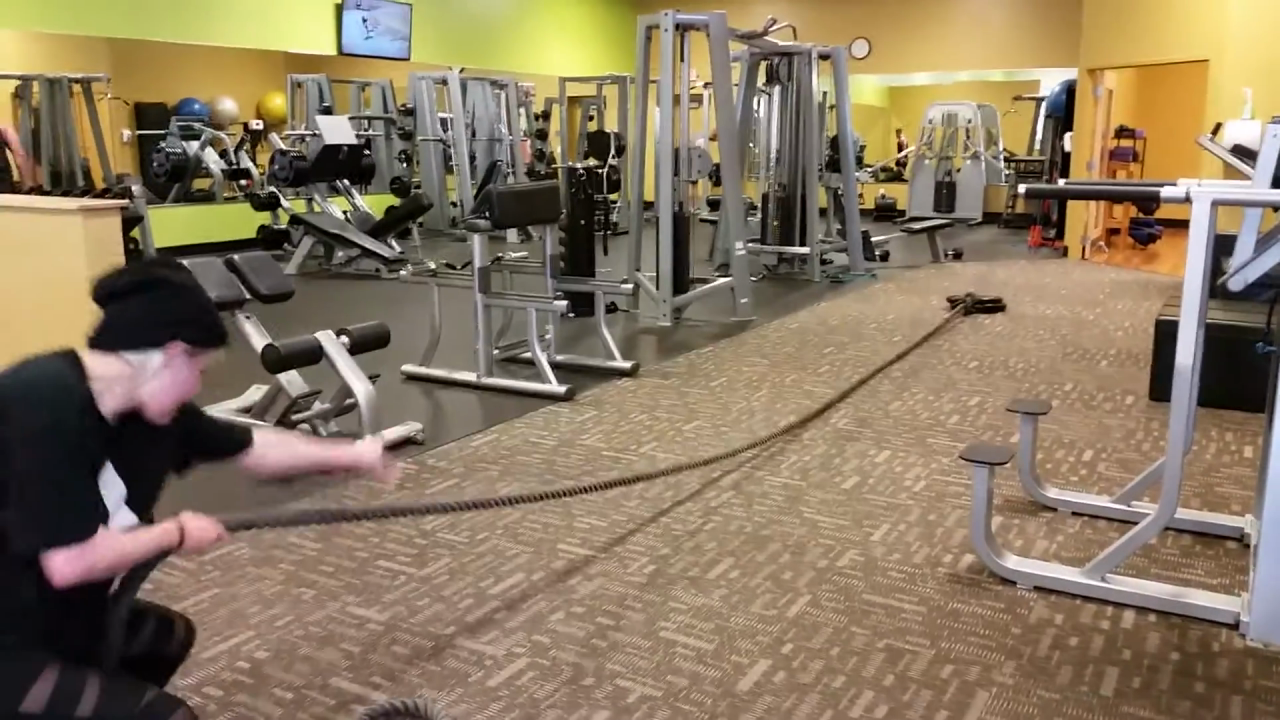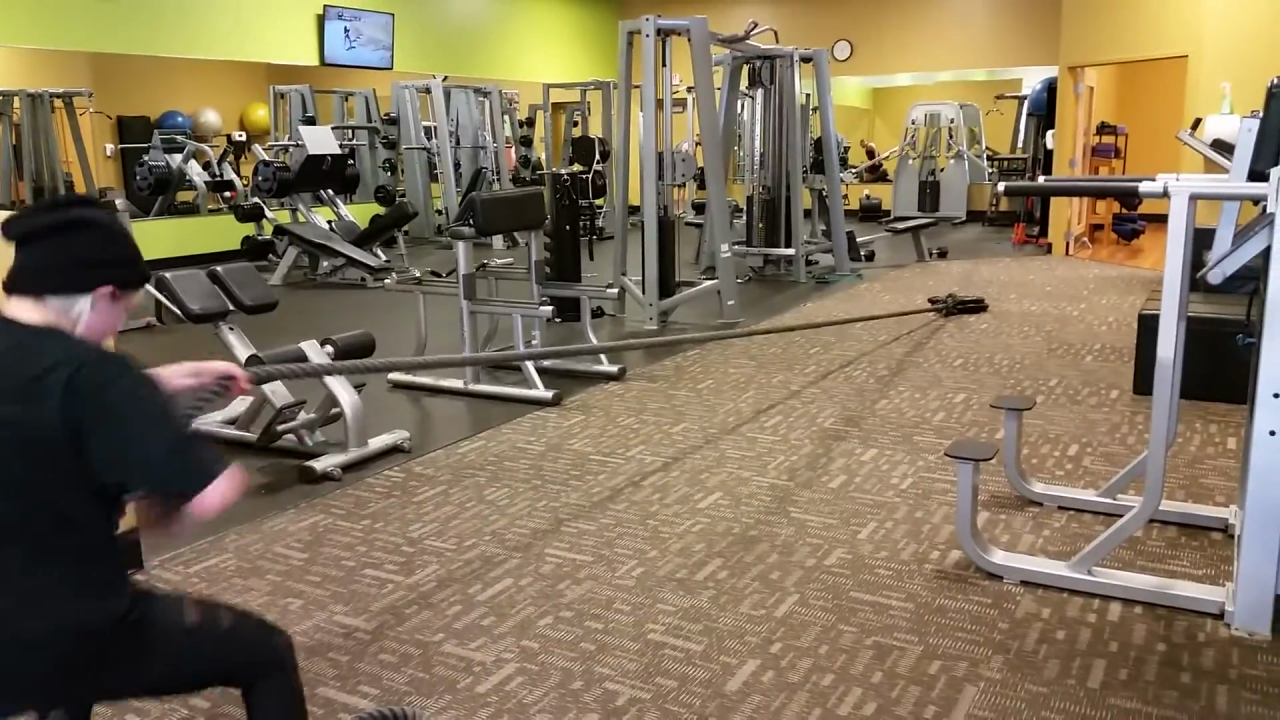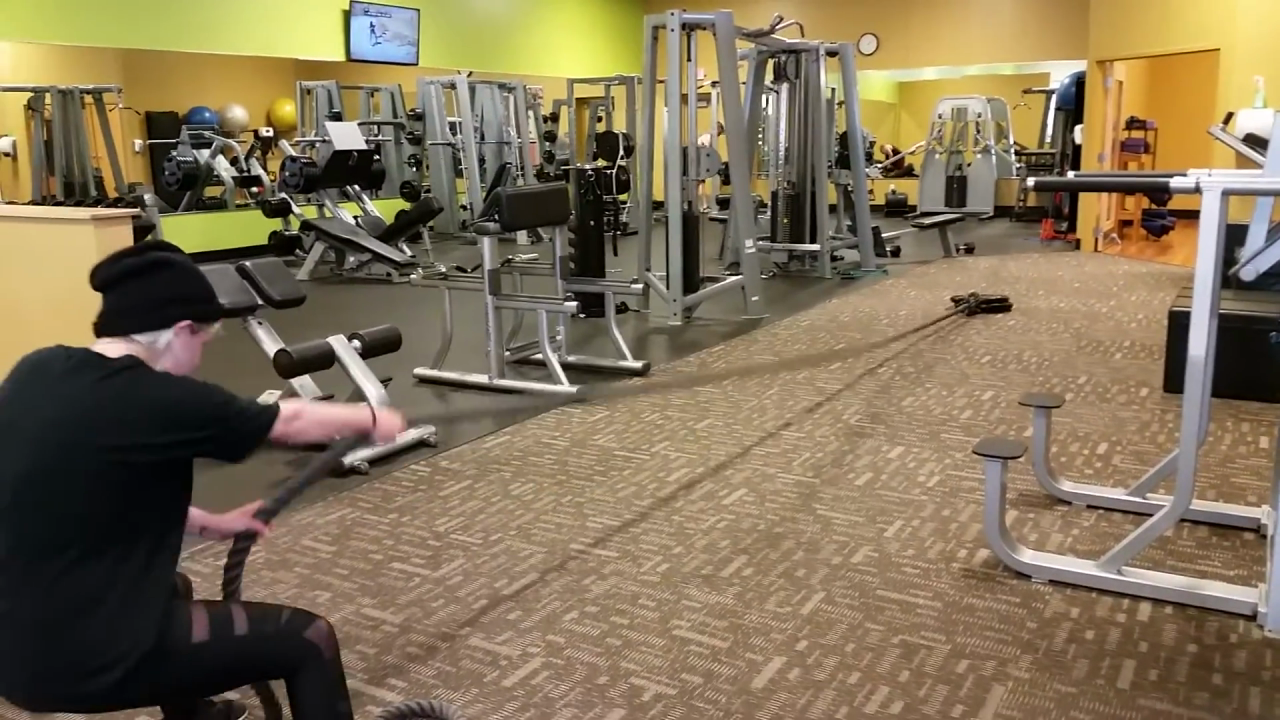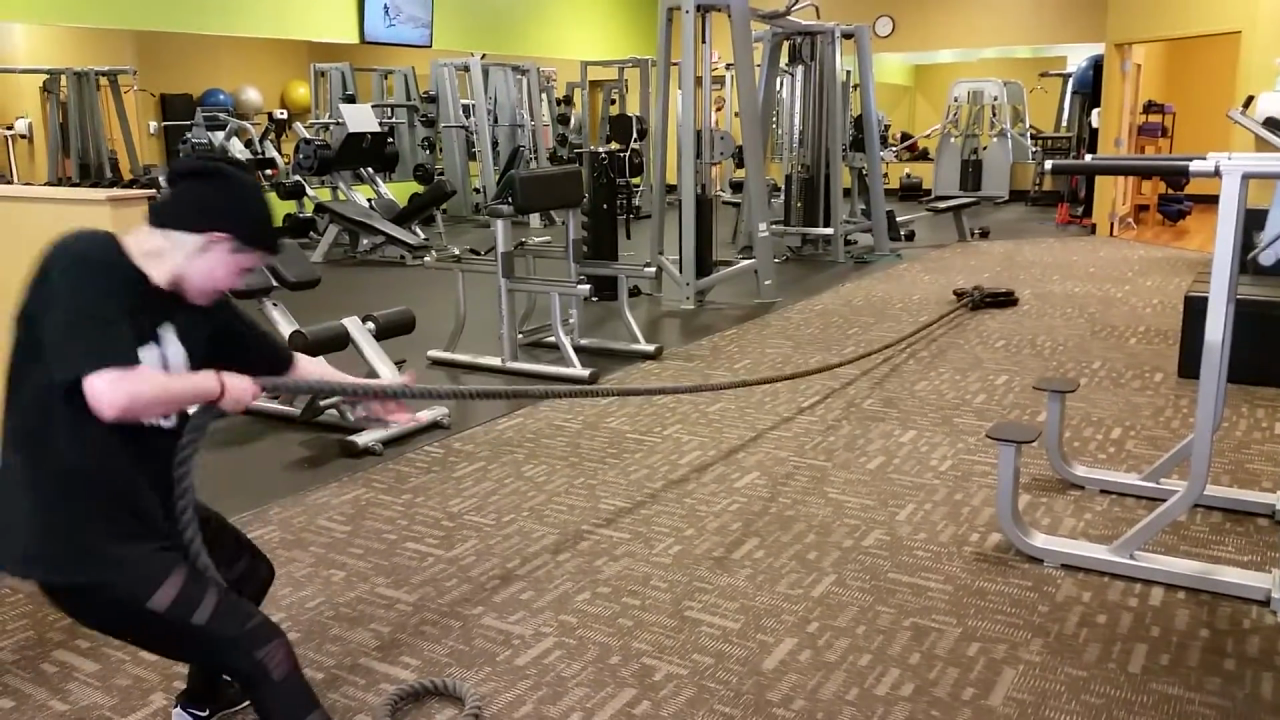
dt=0.7s
person 1, frame 1
left shoulder: (154, 411)
right shoulder: (44, 407)
left elbow: (254, 447)
right elbow: (72, 564)
left wrist: (345, 452)
right wrist: (176, 534)
left knee: (168, 637)
person 1, frame 2
right shoulder: (87, 373)
right elbow: (212, 493)
left wrist: (186, 374)
right wrist: (166, 504)
right hip: (57, 633)
right knee: (267, 654)
person 1, frame 3
left shoulder: (38, 372)
right shoulder: (159, 402)
right elbow: (288, 424)
left wrist: (207, 523)
right wrist: (371, 419)
right hip: (83, 651)
left knee: (167, 590)
right knee: (308, 641)
person 1, frame 4
left shoulder: (195, 297)
right shoulder: (85, 265)
left elbow: (282, 364)
right elbow: (114, 395)
right wrist: (218, 387)
left hip: (148, 502)
right hip: (81, 538)
left knee: (247, 574)
right knee: (257, 648)
